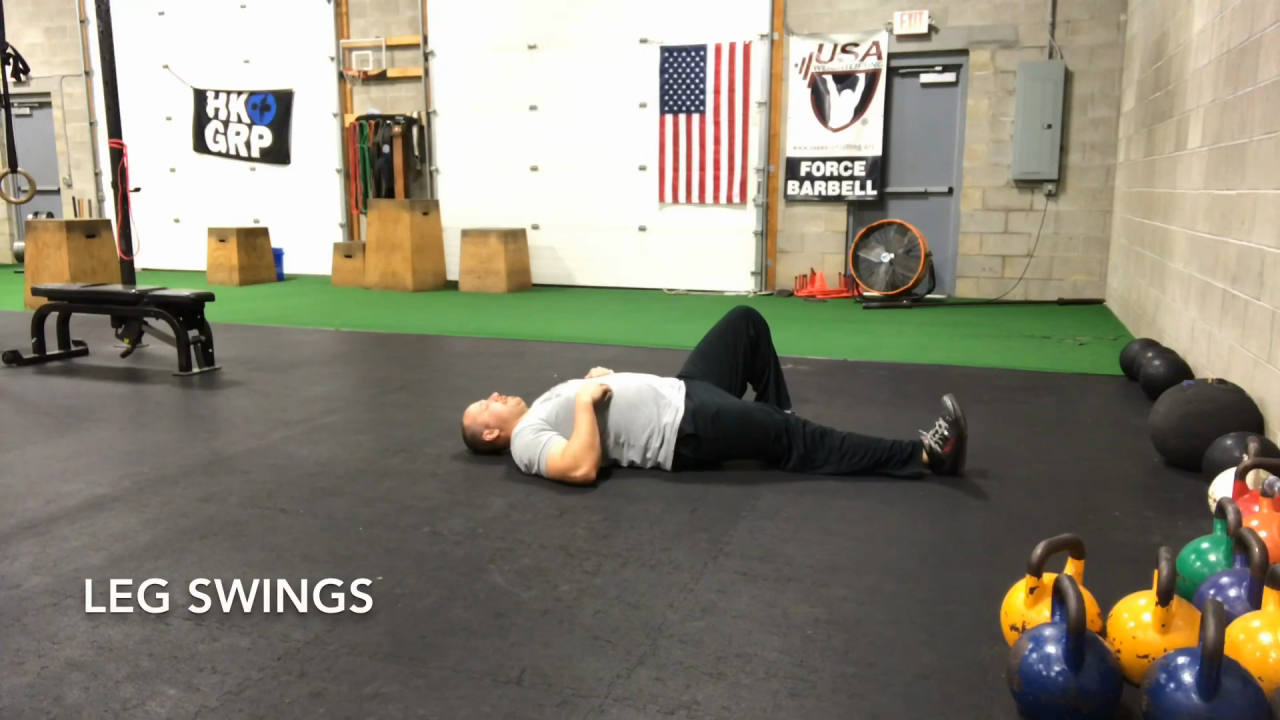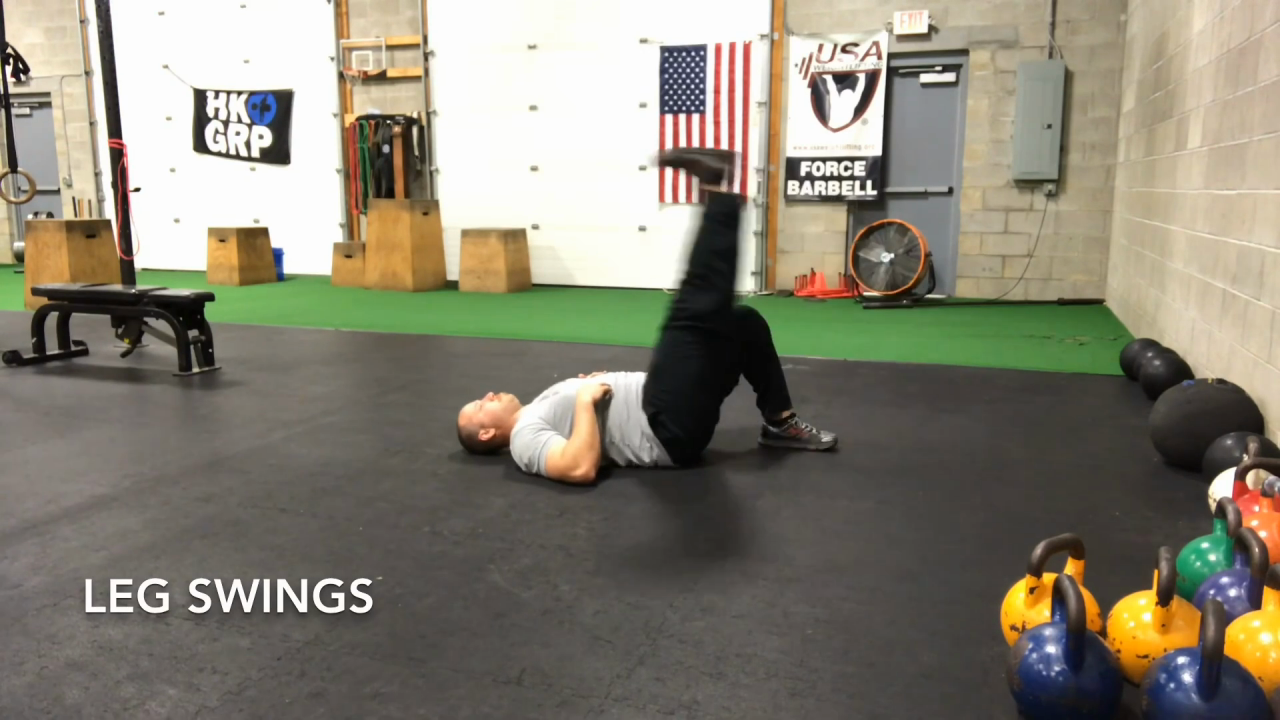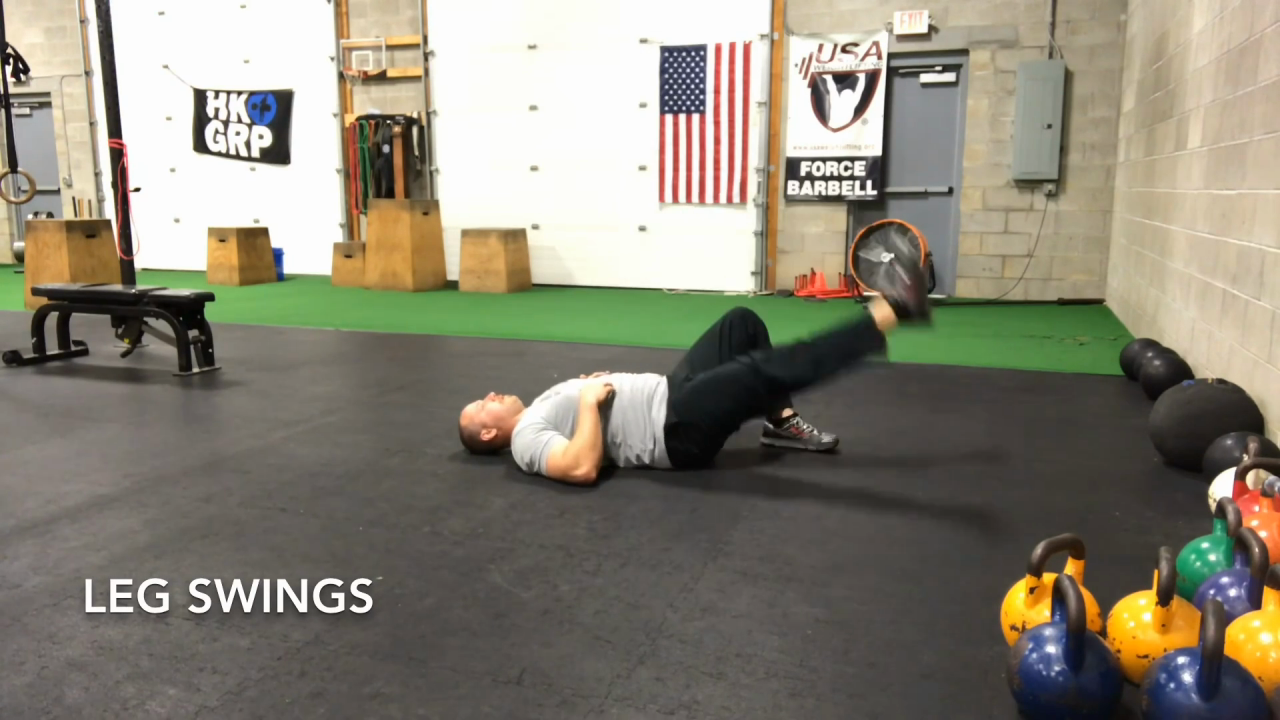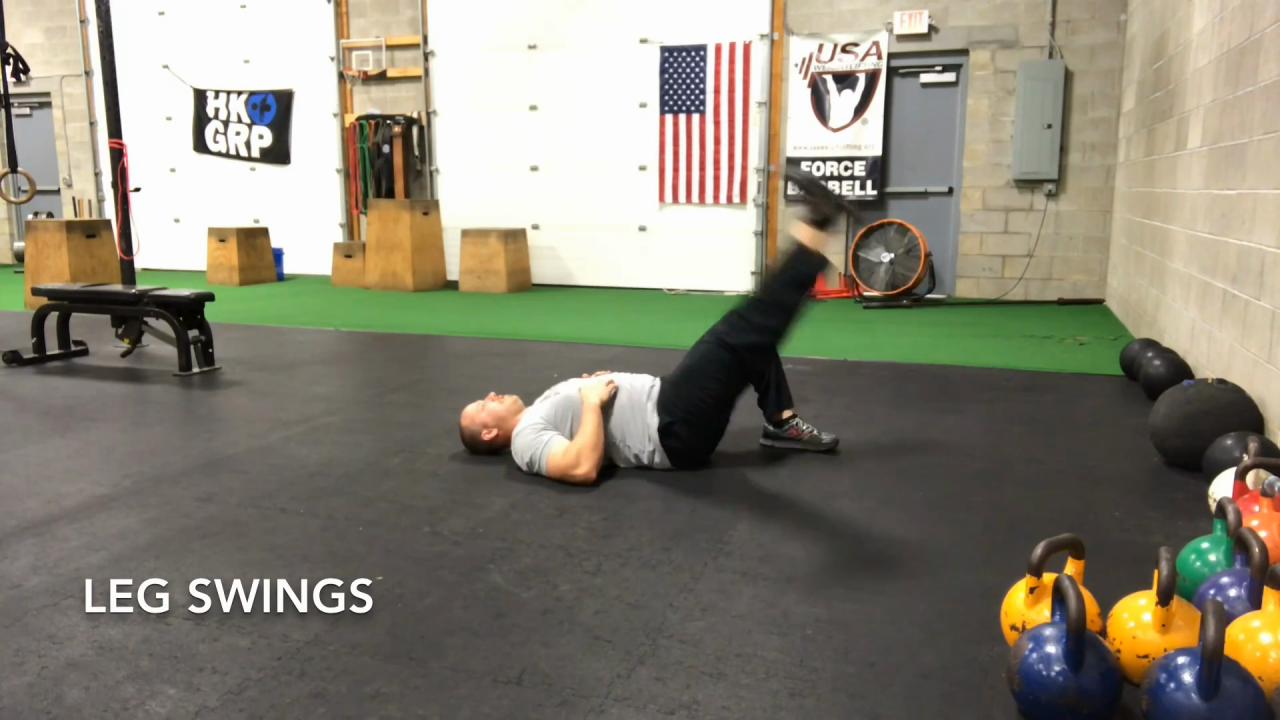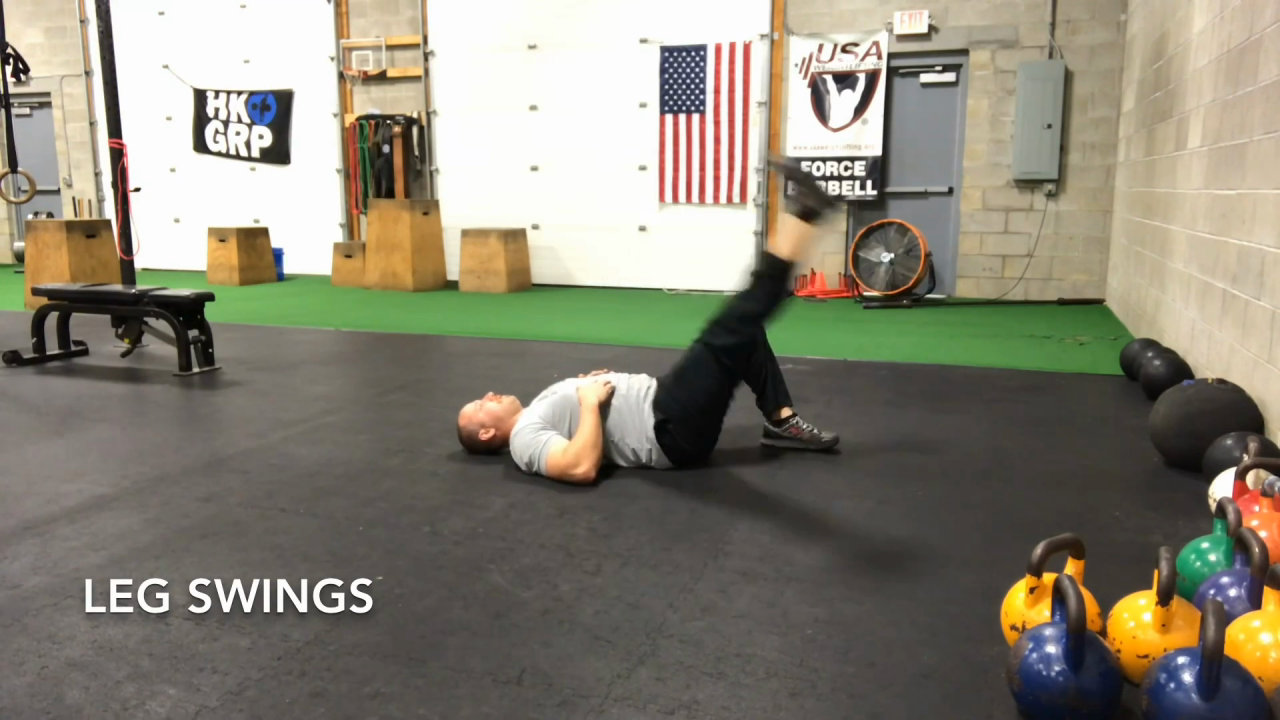
dt=1s
person 1, frame 1
left shoulder: (543, 407)
right shoulder: (527, 440)
right elbow: (582, 468)
left wrist: (596, 379)
right wrist: (585, 400)
left hip: (682, 392)
right hip: (686, 433)
left knee: (745, 322)
right knee: (797, 441)
left ankle: (777, 415)
right ankle: (925, 454)
person 1, frame 2
left shoulder: (538, 410)
right shoulder: (526, 440)
right elbow: (583, 468)
left wrist: (592, 383)
right wrist: (586, 401)
left hip: (662, 405)
right hip: (672, 429)
left knee: (744, 321)
right knee: (694, 317)
left ankle: (781, 423)
person 1, frame 3
left shoulder: (541, 409)
right shoulder: (527, 440)
right elbow: (584, 466)
left wrist: (593, 386)
right wrist: (592, 400)
left hip: (671, 393)
right hip: (682, 432)
left knee: (741, 322)
right knee: (766, 370)
left ankle: (783, 423)
right ankle: (888, 312)
person 1, frame 4
left shoulder: (539, 415)
right shoulder: (527, 441)
right elbow: (583, 468)
left wrist: (599, 382)
right wrist: (593, 403)
left hip: (655, 397)
right hip: (677, 432)
left knee: (744, 331)
right knee: (737, 337)
left ankle: (784, 425)
right ankle: (812, 230)
person 1, frame 5
left shoulder: (536, 414)
right shoulder: (526, 439)
right elbow: (583, 466)
left wrist: (597, 384)
right wrist: (591, 401)
left hip: (657, 402)
right hip: (676, 432)
left knee: (744, 325)
right knee: (727, 335)
left ankle: (783, 422)
right ankle: (799, 216)
